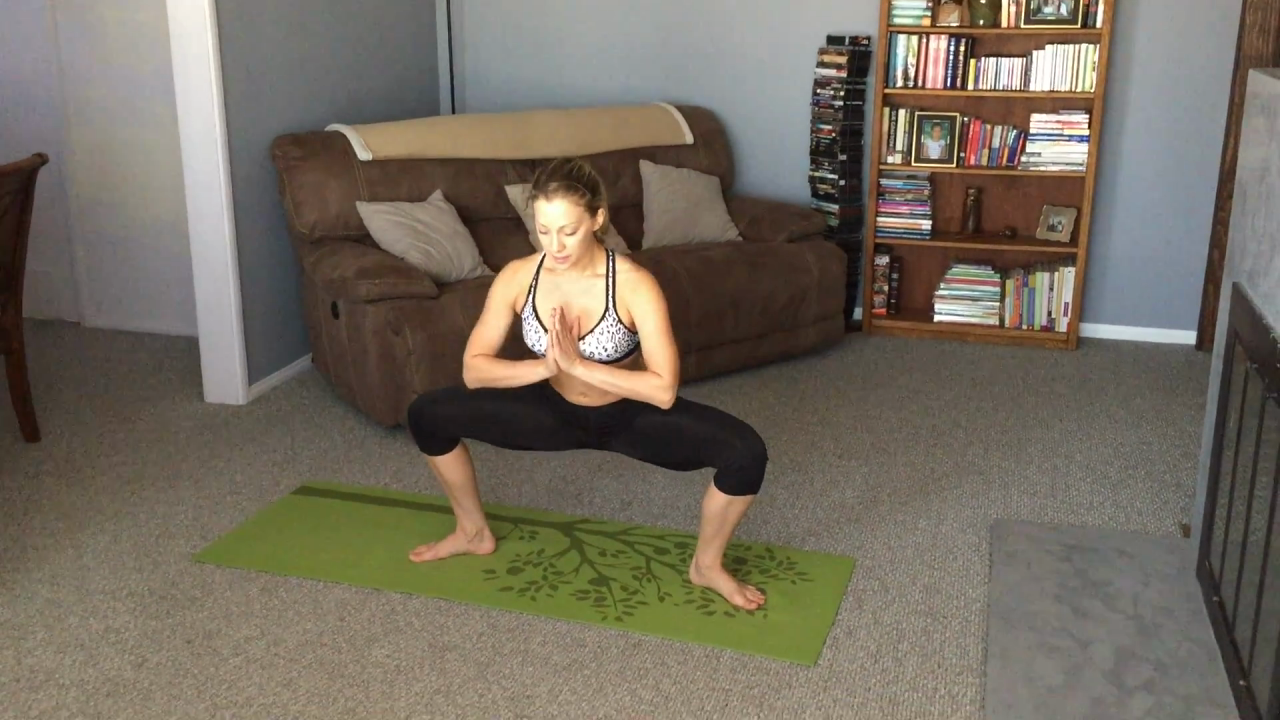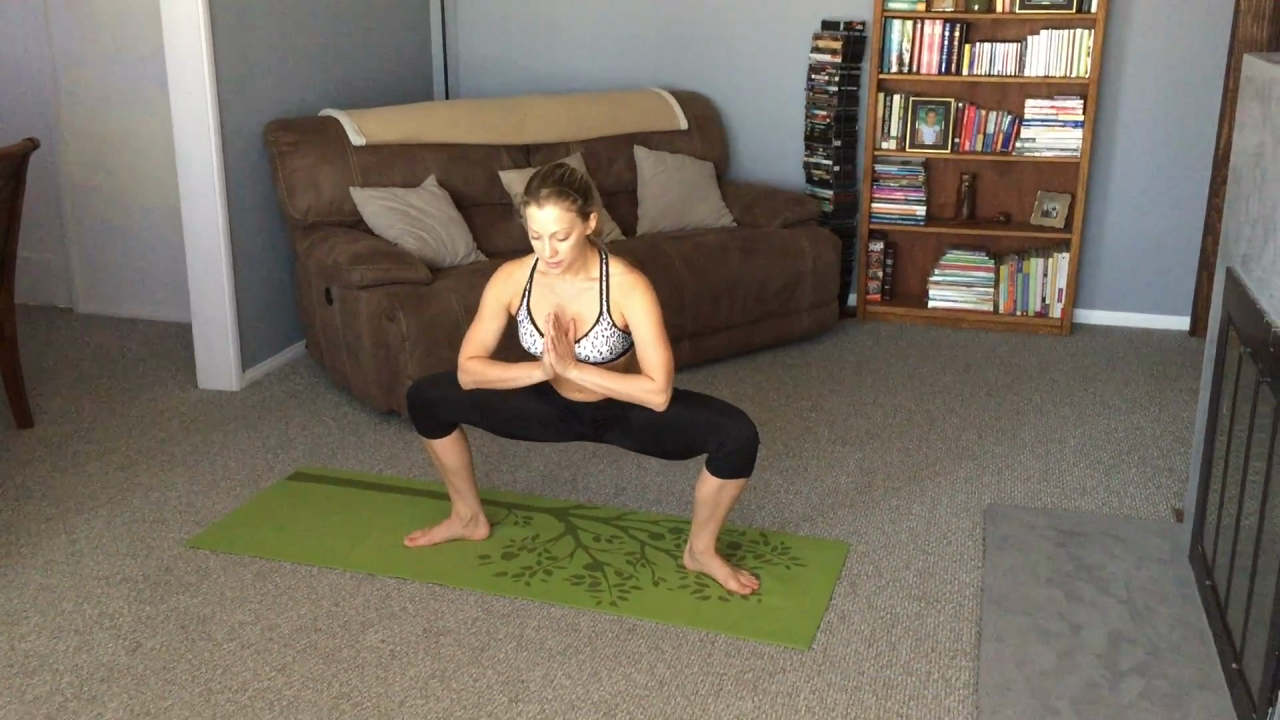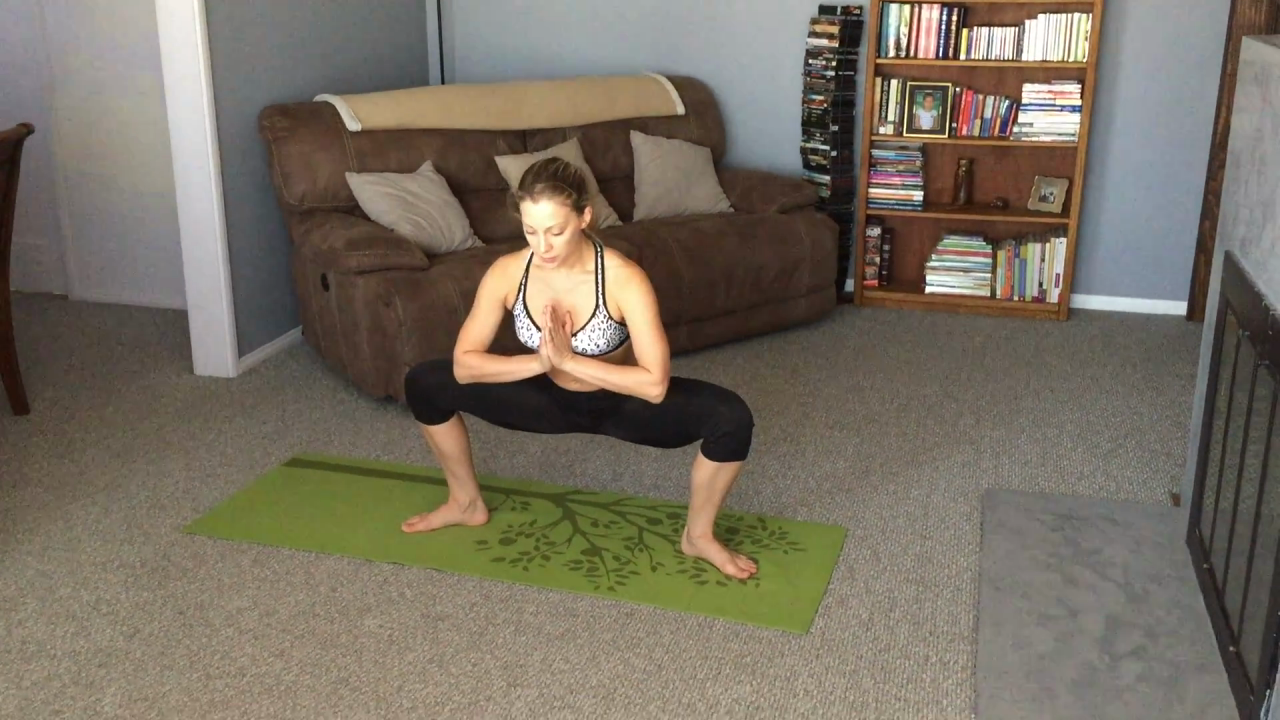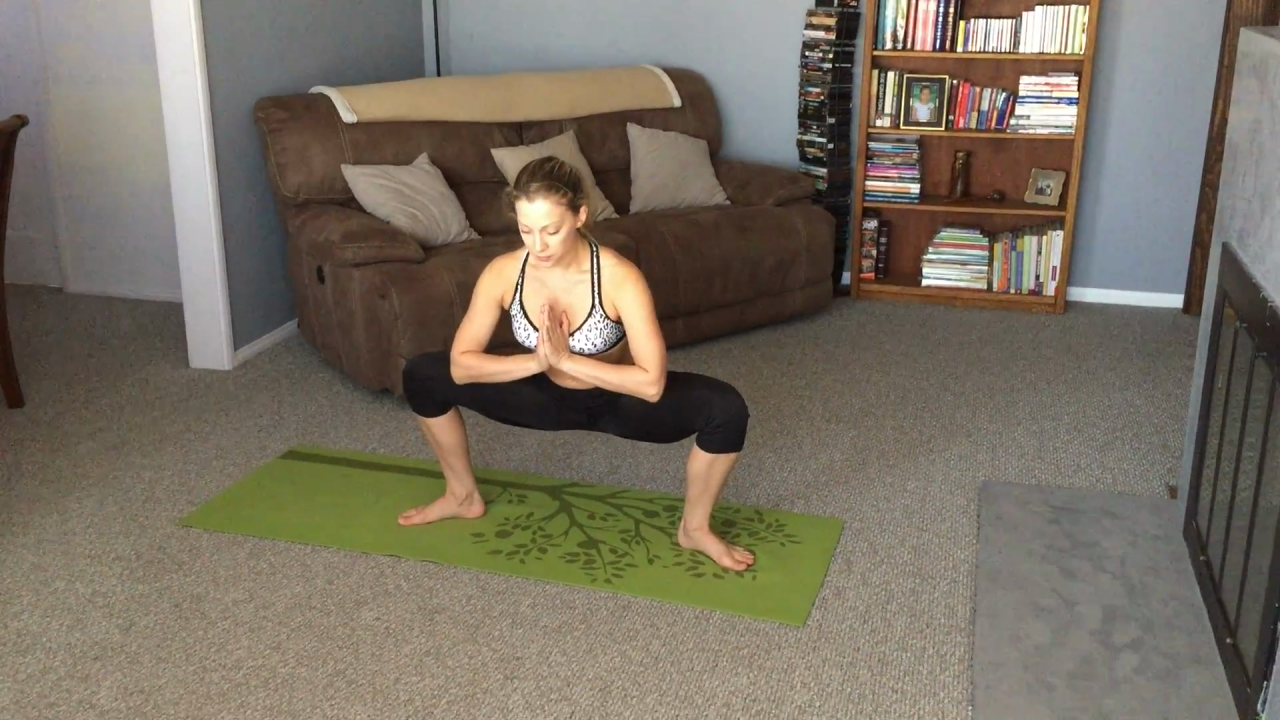
dt=0.4s
person 1, frame 1
left shoulder: (634, 284)
right shoulder: (516, 277)
left elbow: (664, 391)
right elbow: (473, 369)
left wrist: (578, 365)
right wrist: (545, 366)
left hip: (631, 417)
right hip: (555, 410)
left knee: (746, 453)
right knee: (427, 415)
left ankle: (706, 565)
right ankle: (473, 532)
person 1, frame 2
left shoulder: (627, 286)
right shoulder: (510, 279)
left elbow: (659, 393)
right elbow: (468, 370)
left wrist: (573, 368)
right wrist: (542, 369)
left hip: (623, 411)
right hip: (553, 406)
left knee: (738, 435)
right knee: (426, 397)
left ankle: (700, 550)
right ankle: (469, 517)
person 1, frame 3
left shoulder: (624, 278)
right shoulder: (507, 272)
left elbow: (656, 385)
right elbow: (464, 365)
left wrist: (569, 360)
right wrist: (539, 362)
left hip: (620, 403)
right hip: (550, 399)
left knee: (731, 418)
right knee: (423, 383)
left ankle: (698, 535)
right ankle: (467, 503)
person 1, frame 4
left shoulder: (619, 276)
right shoulder: (503, 272)
left elbow: (652, 384)
right elbow: (460, 364)
left wrist: (566, 359)
right wrist: (537, 361)
left hip: (616, 400)
right hip: (548, 397)
left knee: (726, 409)
right knee: (422, 376)
left ankle: (695, 528)
right ankle: (463, 495)
